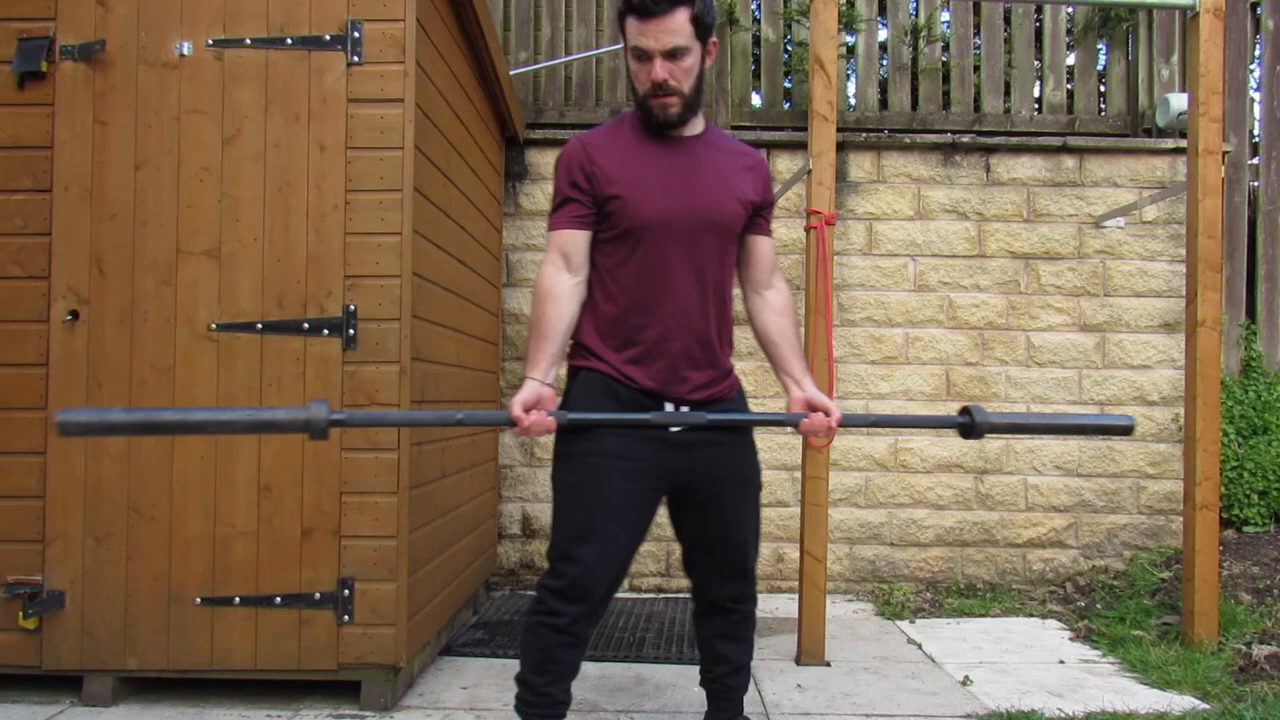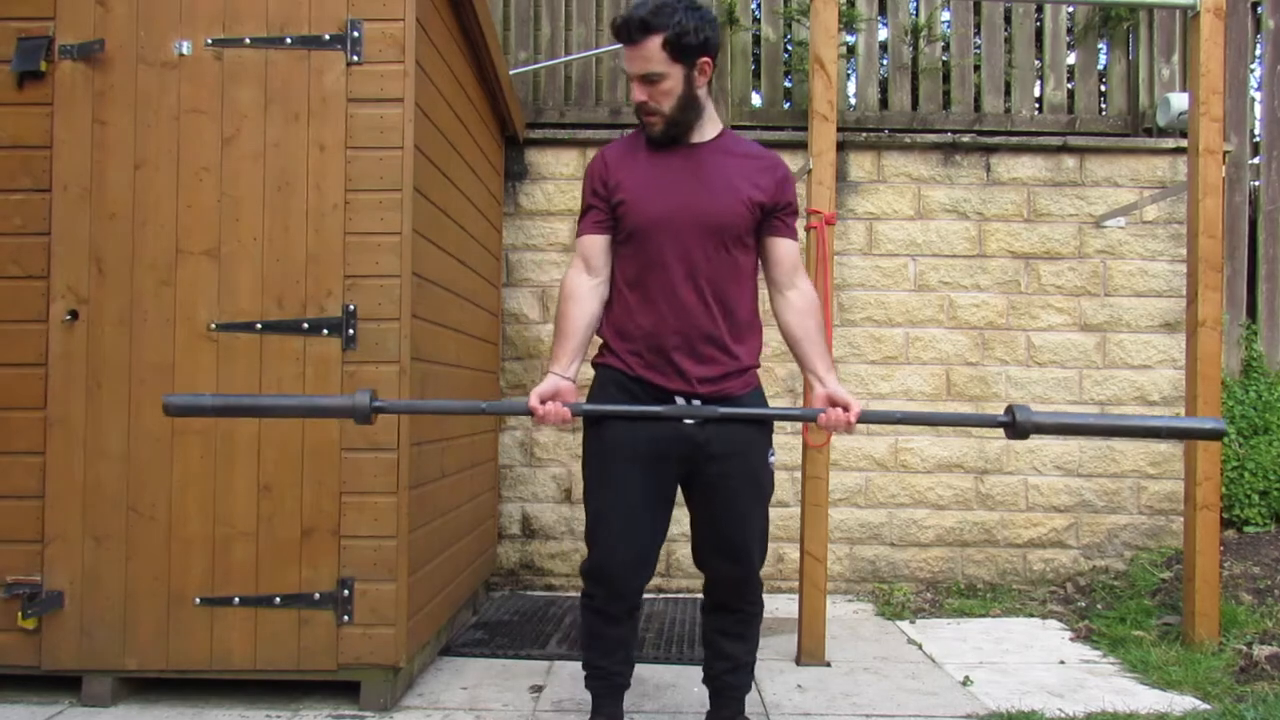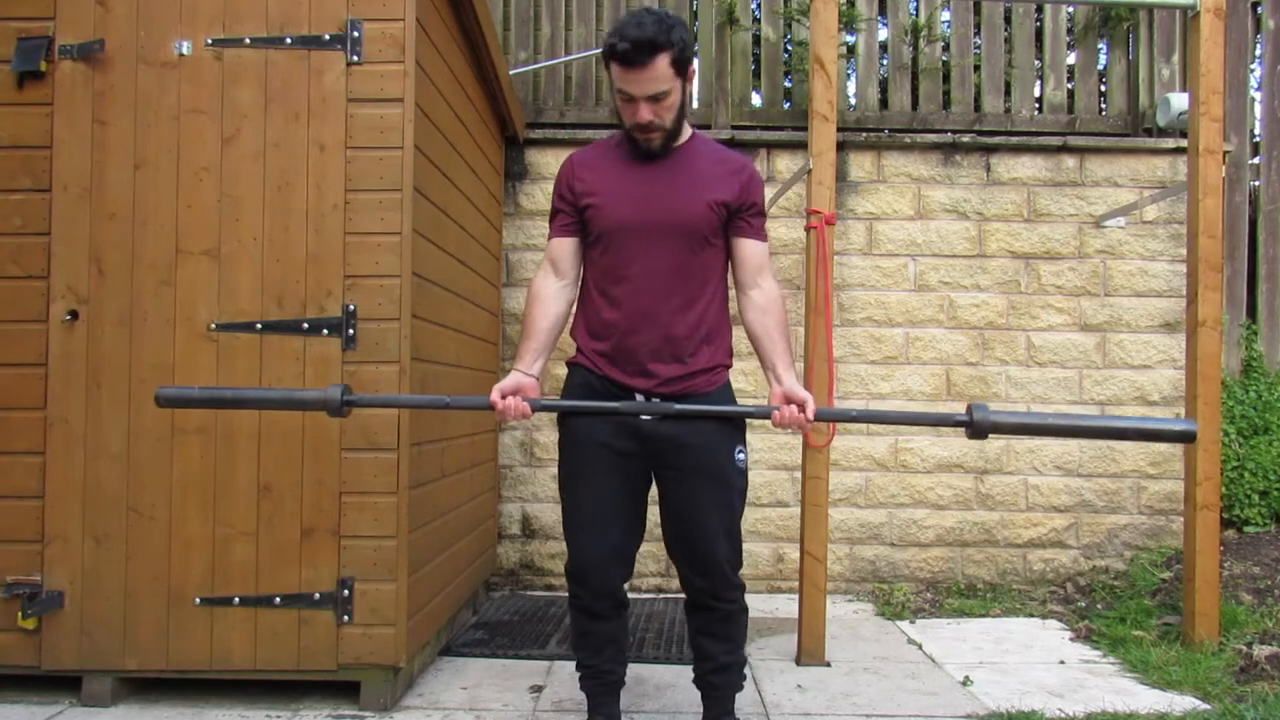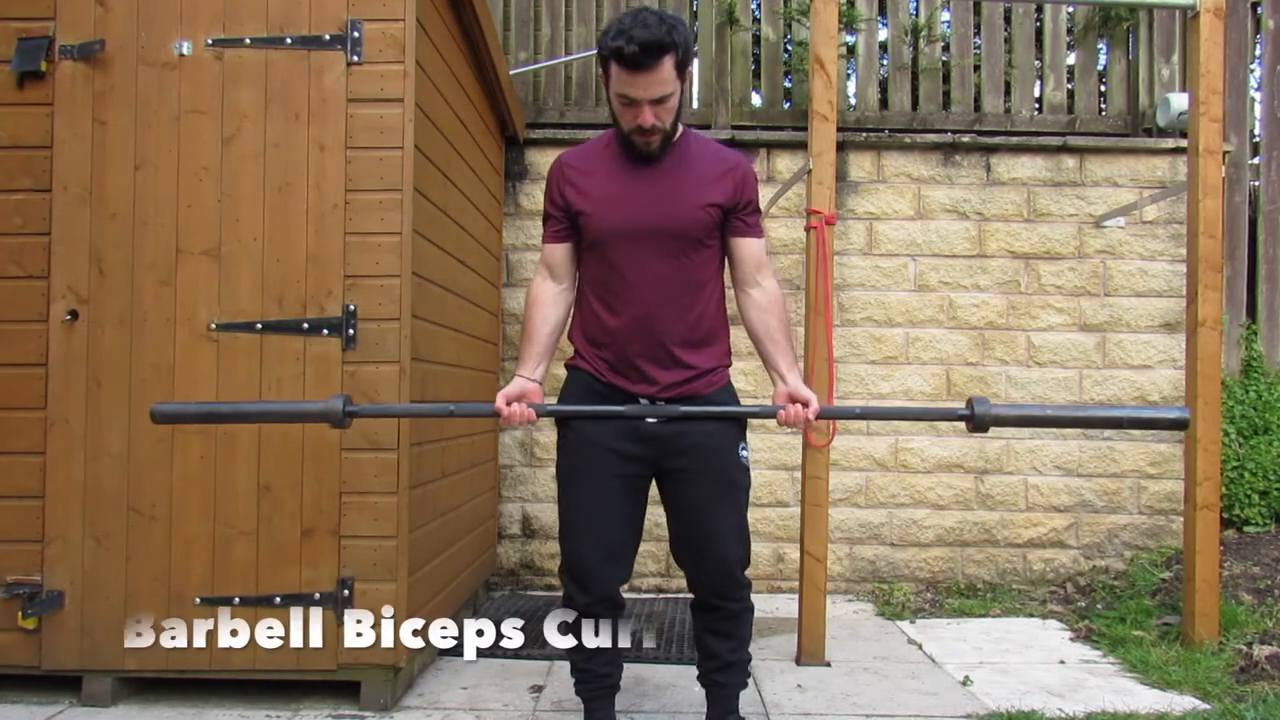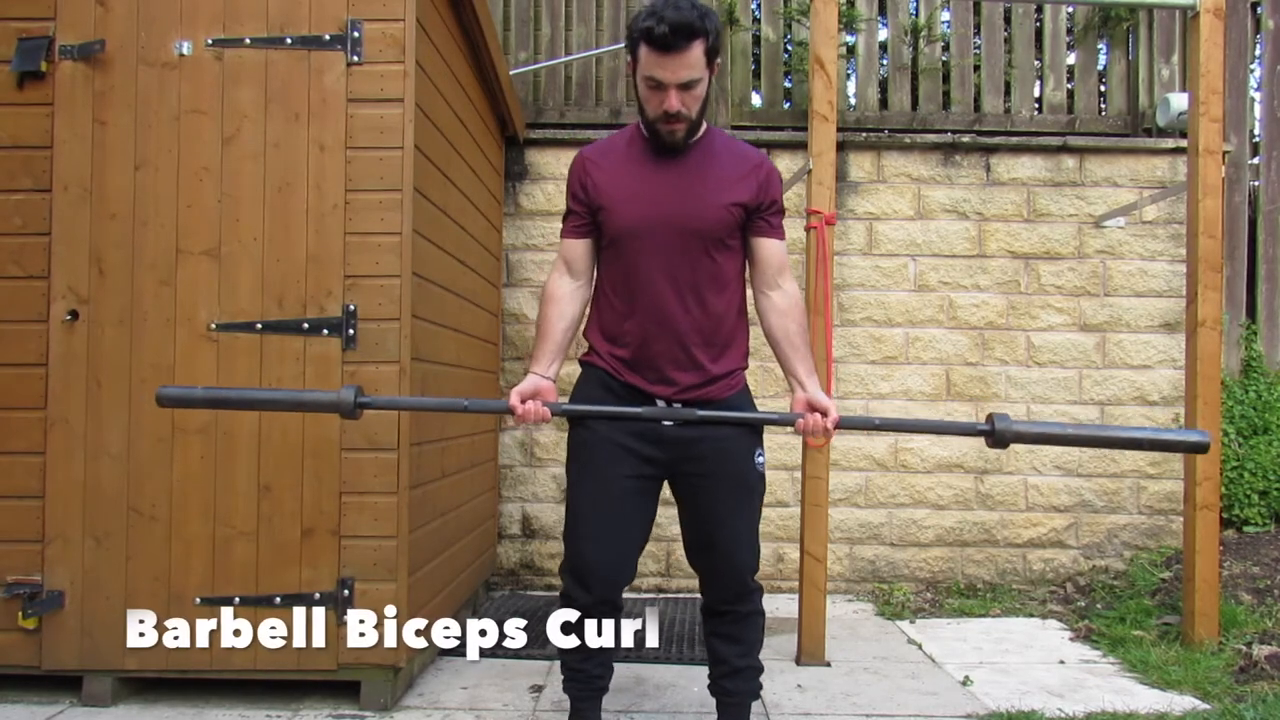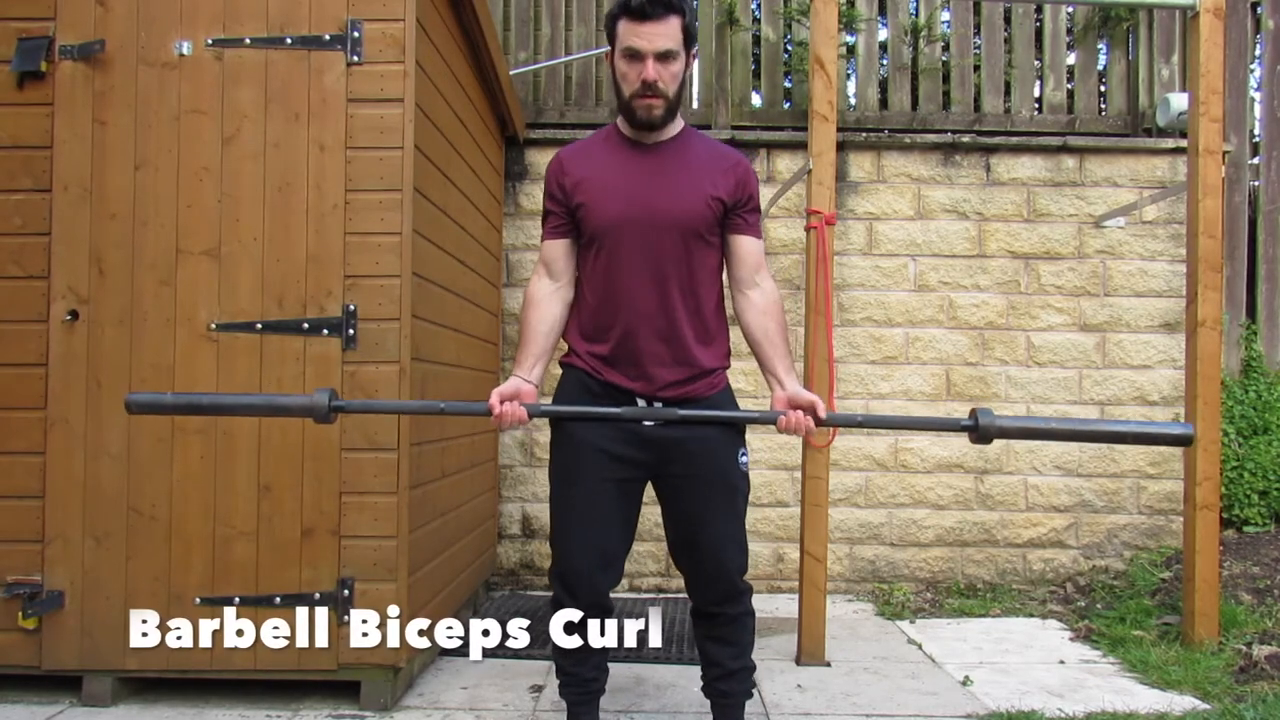
dt=0.5s
person 1, frame 1
left shoulder: (747, 167)
right shoulder: (590, 155)
left elbow: (763, 286)
right elbow: (564, 272)
left wrist: (799, 383)
right wrist: (540, 379)
left hip: (716, 410)
right hip: (609, 407)
left knee: (730, 581)
right knee: (576, 585)
person 1, frame 2
left shoulder: (765, 173)
right shoulder: (611, 165)
left elbow: (789, 285)
right elbow: (588, 274)
left wrist: (823, 379)
right wrist: (561, 373)
left hip: (732, 407)
right hip: (627, 403)
left knee: (736, 576)
right knee: (614, 574)
person 1, frame 3
left shoulder: (734, 174)
right shoulder: (582, 169)
left elbow: (756, 284)
right elbow: (557, 276)
left wrist: (784, 377)
right wrist: (526, 368)
left hip: (703, 404)
right hip: (598, 401)
left knee: (713, 575)
right knee: (594, 572)
person 1, frame 4
left shoulder: (729, 171)
right shoulder: (571, 172)
left elbow: (755, 282)
right elbow: (554, 280)
left wrist: (787, 377)
right wrist: (528, 374)
left hip: (703, 405)
right hip: (597, 404)
left knee: (721, 576)
right knee: (590, 578)
person 1, frame 5
left shoulder: (752, 172)
right shoulder: (594, 166)
left elbow: (775, 286)
right elbow: (571, 276)
left wrist: (806, 384)
right wrist: (542, 372)
left hip: (719, 409)
right hip: (610, 403)
left knee: (732, 583)
right knee: (591, 579)
person 1, frame 6
left shoulder: (729, 169)
right shoulder: (571, 167)
left elbow: (752, 284)
right elbow: (553, 280)
left wrist: (784, 381)
right wrist: (525, 376)
left hip: (701, 407)
right hip: (592, 406)
left knee: (721, 582)
right knee: (580, 582)
